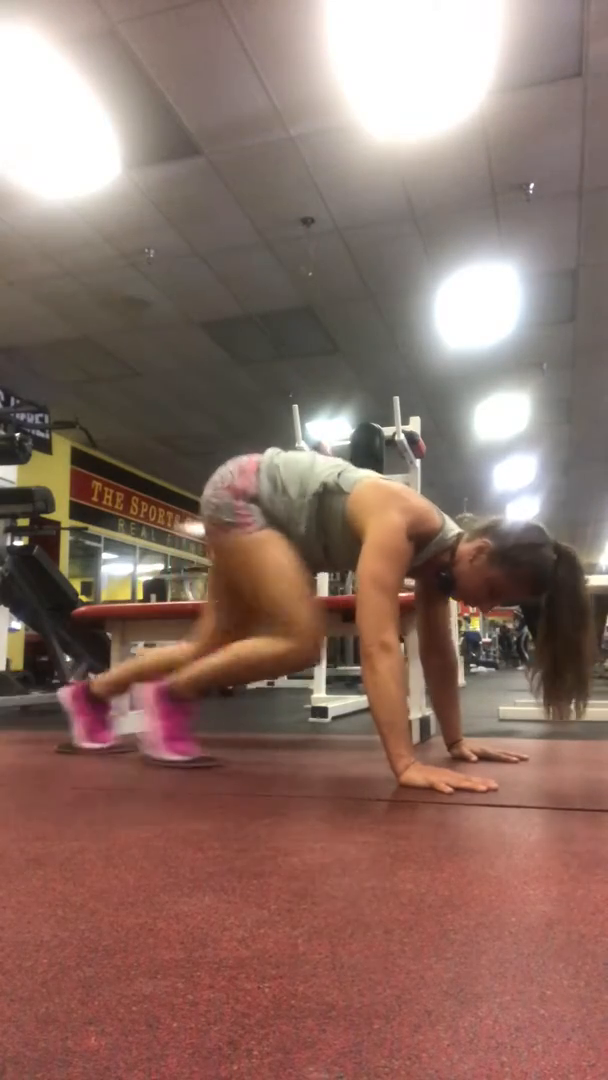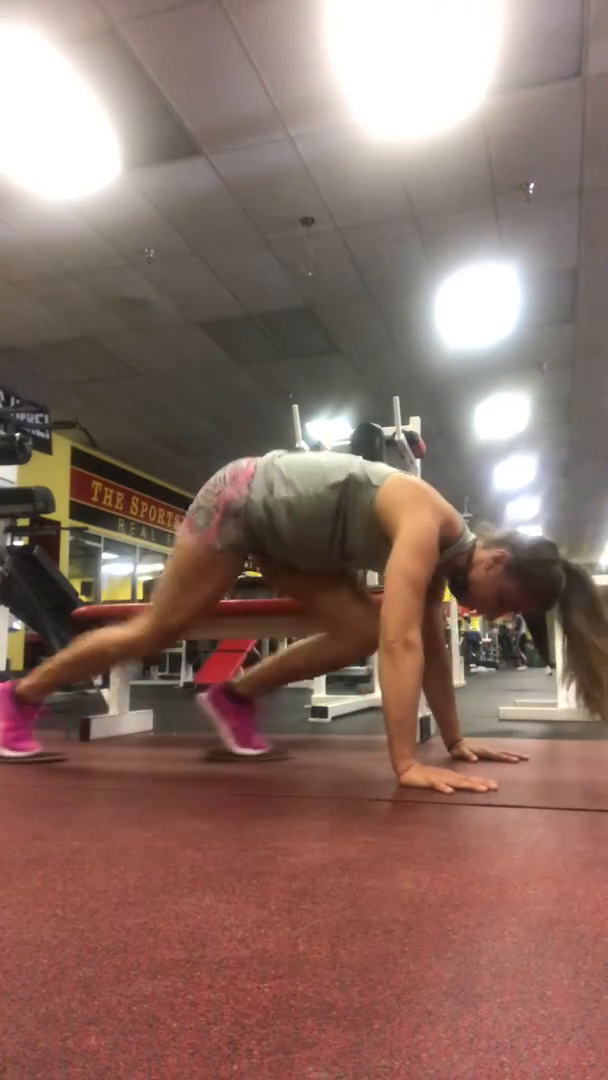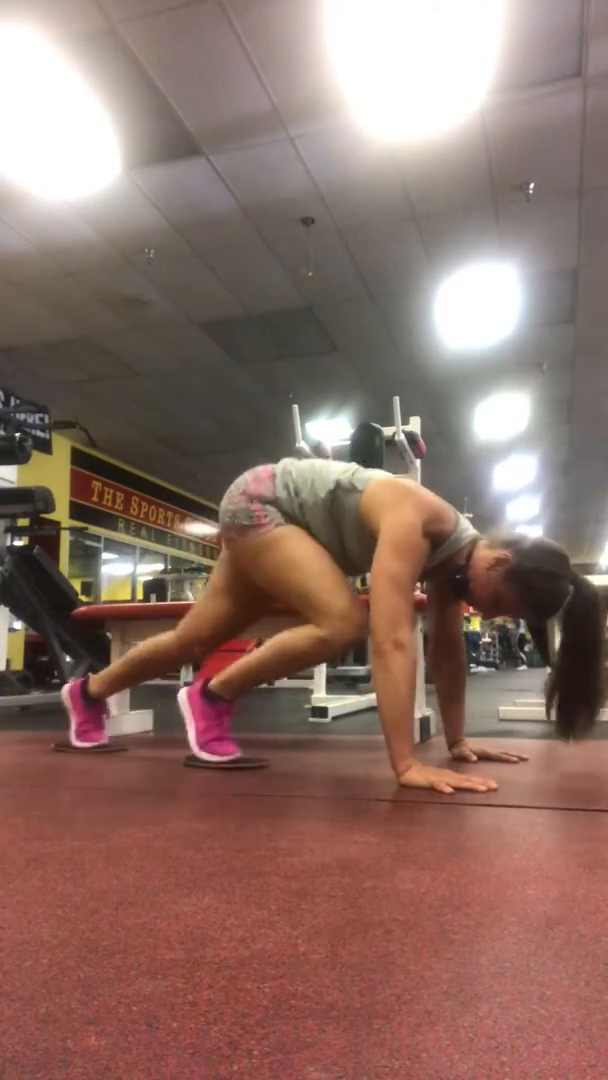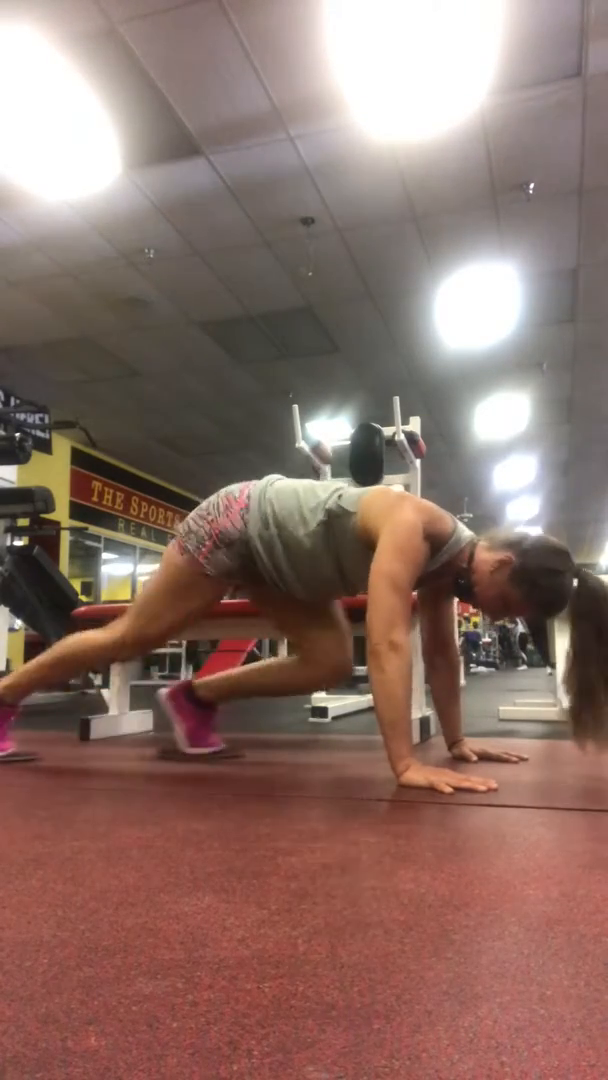
dt=0.5s
person 1, frame 1
left shoulder: (444, 551)
right shoulder: (396, 527)
left elbow: (438, 649)
right elbow: (380, 646)
left wrist: (456, 741)
right wrist: (406, 764)
left hip: (273, 516)
right hip: (240, 492)
left knee: (211, 647)
right knee: (302, 640)
left ankle: (93, 695)
right ankle: (171, 695)
person 1, frame 2
left shoulder: (440, 553)
right shoulder: (425, 524)
left elbow: (430, 648)
right elbow: (402, 644)
left wrist: (455, 743)
right wrist: (407, 764)
left hip: (282, 525)
right hip: (242, 499)
left knee: (357, 631)
right knee: (150, 634)
left ankle: (235, 699)
person 1, frame 3
left shoulder: (455, 554)
right shoulder: (413, 524)
left elbow: (447, 649)
right elbow: (392, 642)
left wrist: (457, 742)
right wrist: (407, 764)
left hip: (283, 519)
right hip: (258, 500)
left knee: (191, 640)
right knee: (342, 623)
left ankle: (88, 694)
right ankle: (209, 698)
person 1, frame 4
left shoulder: (445, 560)
right shoulder: (412, 530)
left elbow: (441, 652)
right elbow: (388, 646)
left wrist: (457, 743)
right wrist: (406, 766)
left hip: (273, 547)
right hip: (234, 525)
left knee: (331, 665)
right knee: (128, 638)
left ankle: (196, 697)
